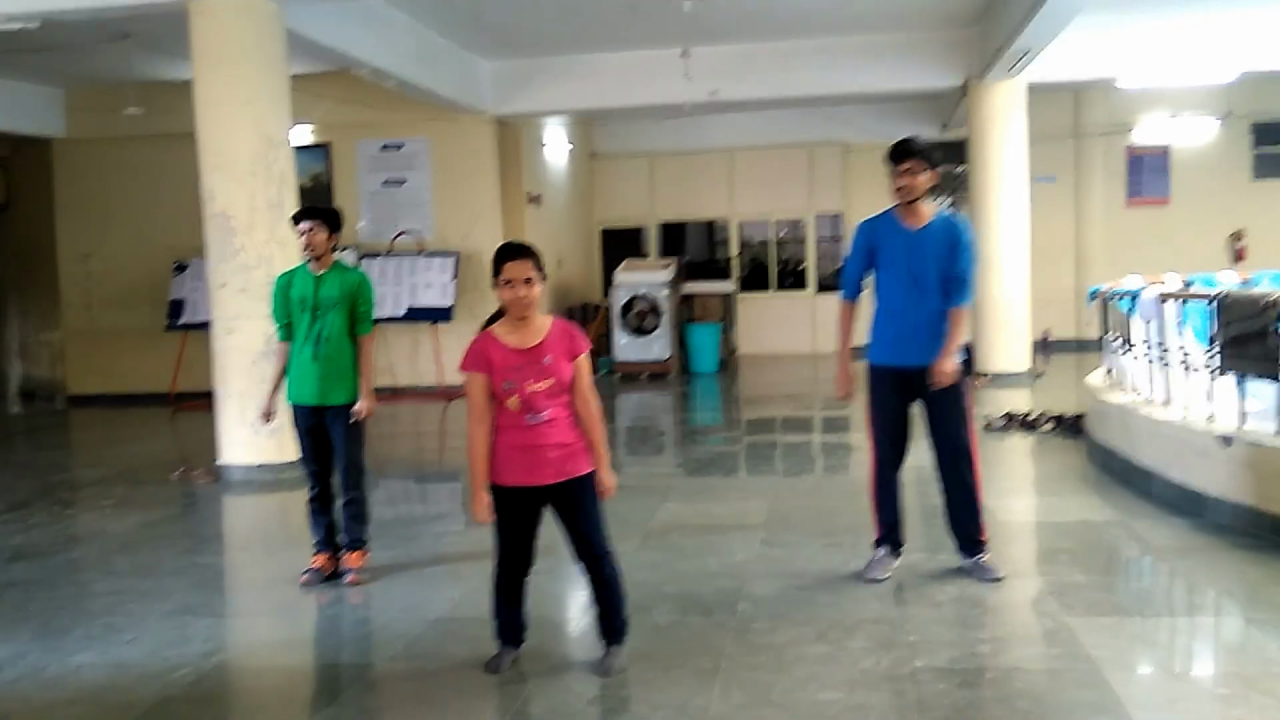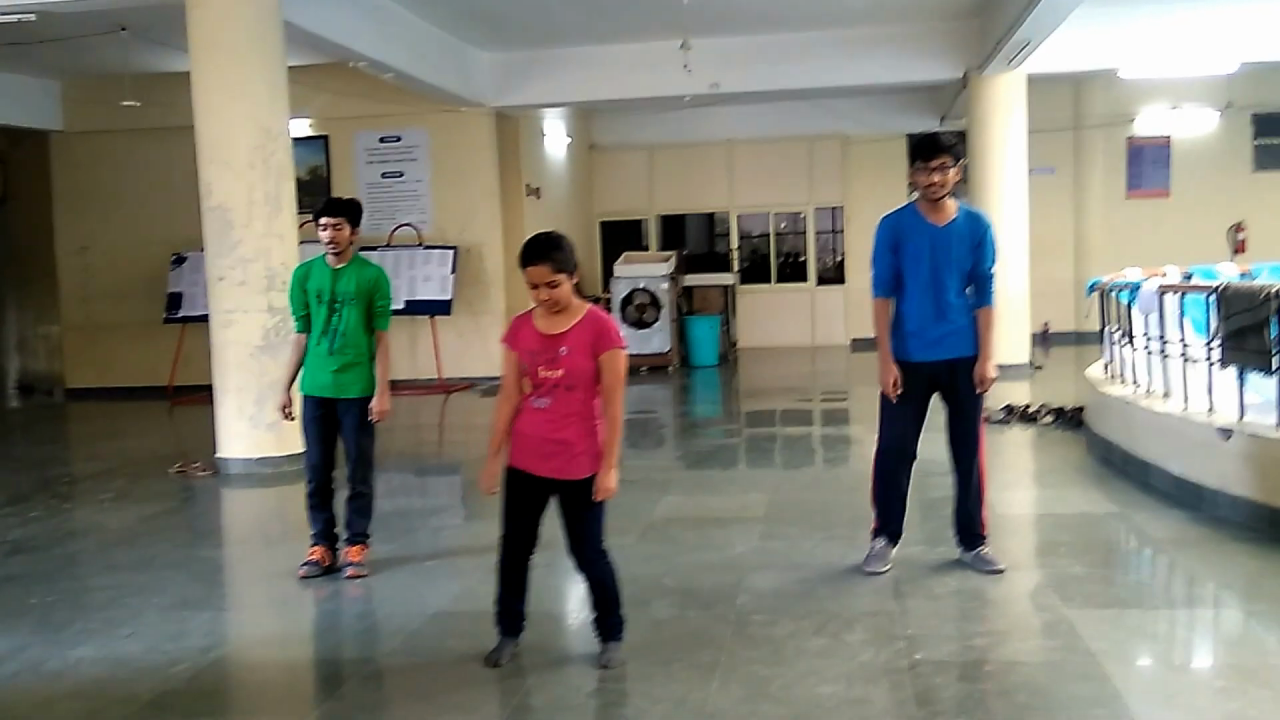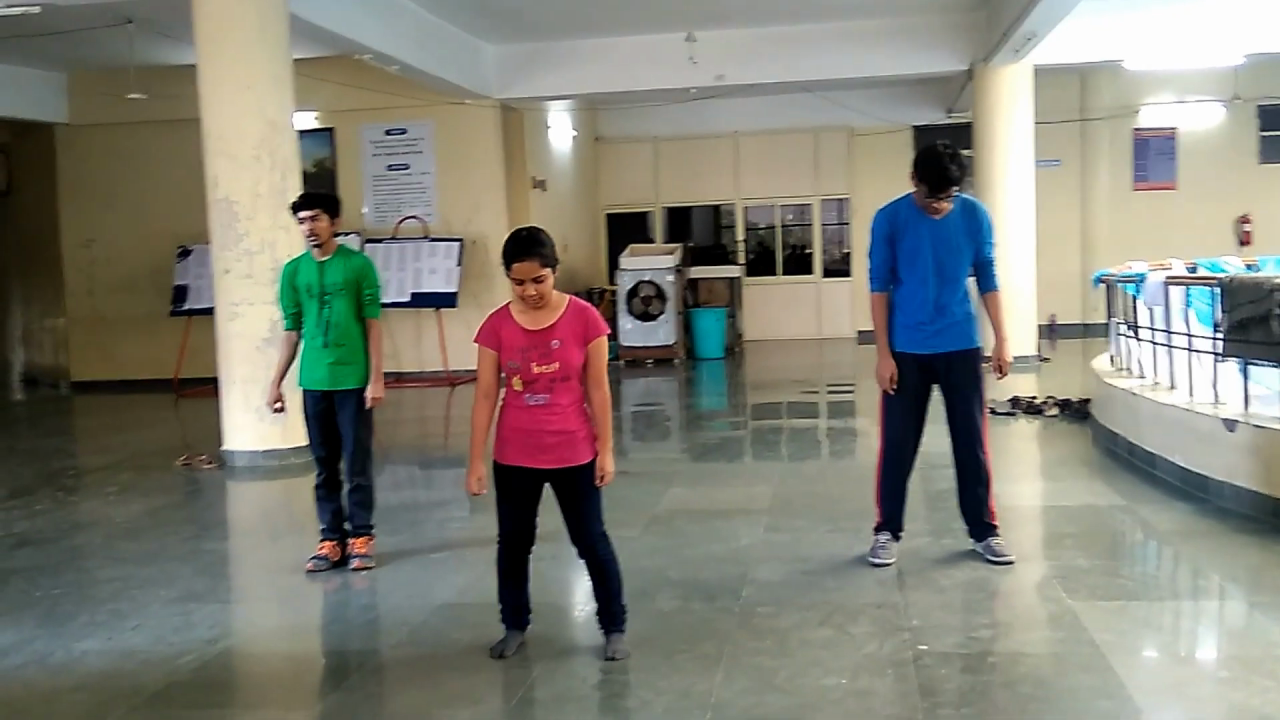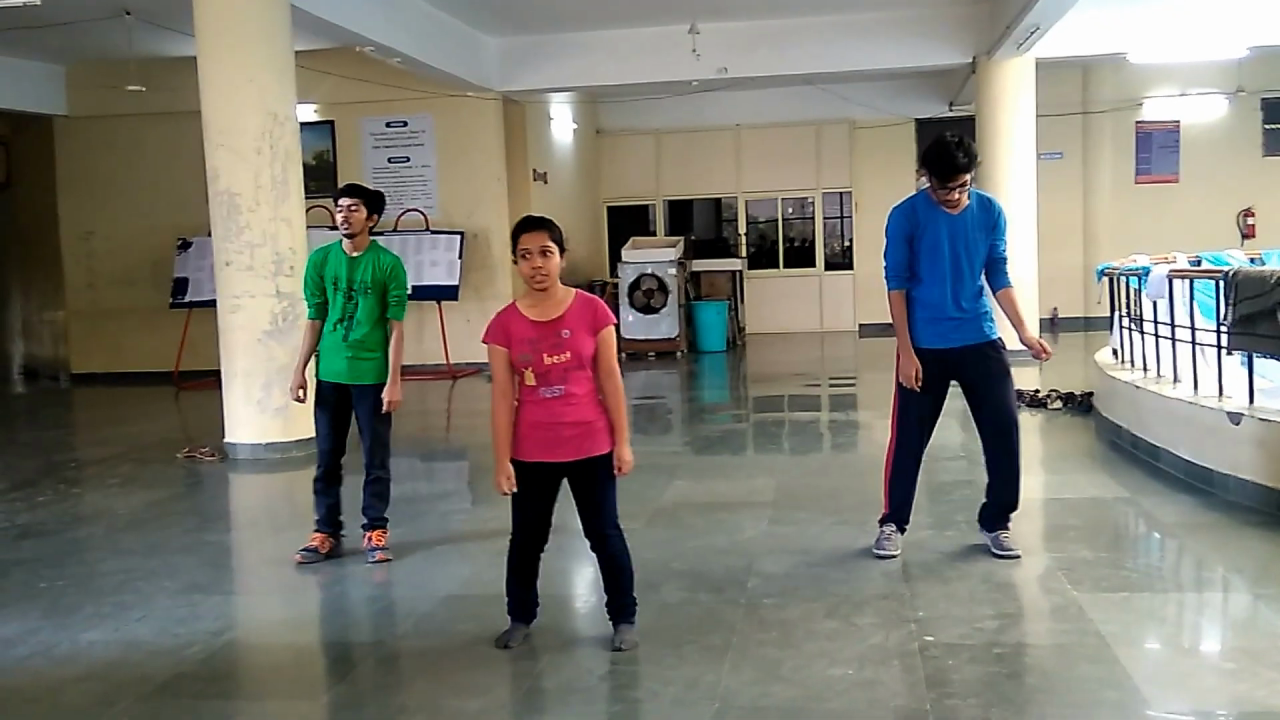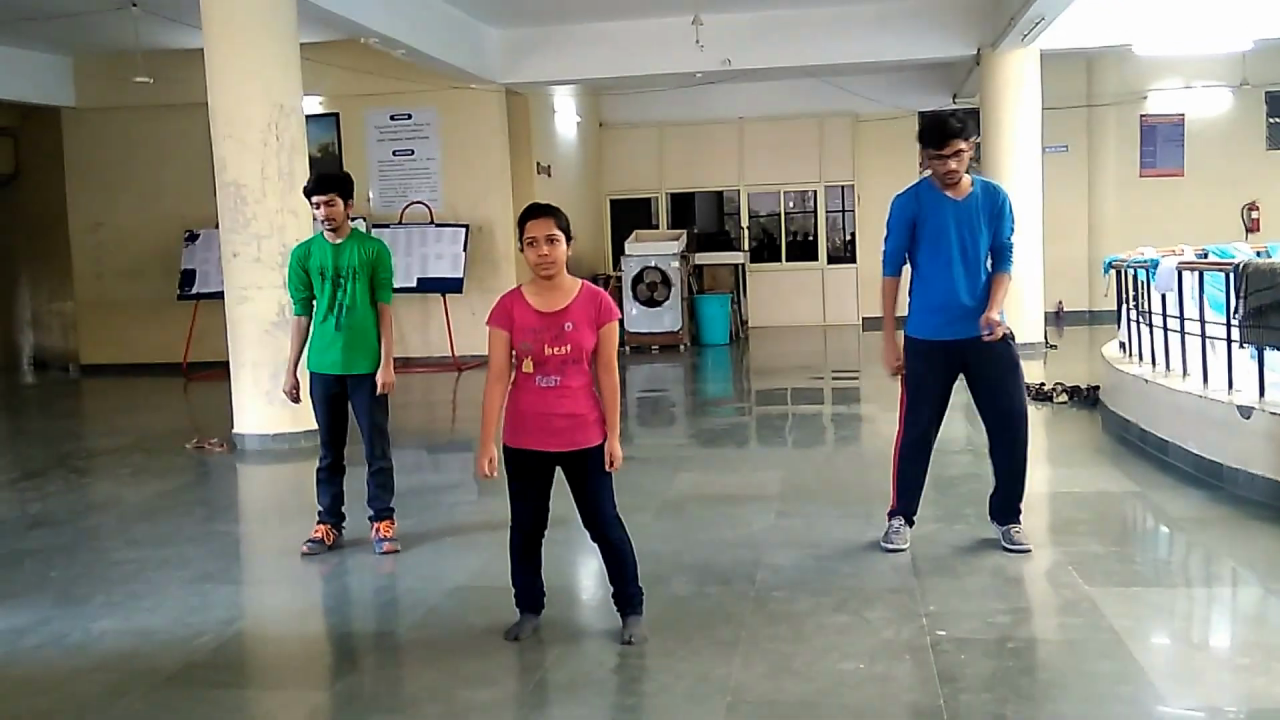
dt=1s
person 1, frame 1
left shoulder: (567, 335)
right shoulder: (483, 349)
left elbow: (586, 402)
right elbow: (478, 422)
left wrist: (603, 463)
right wrist: (479, 489)
left hip: (572, 469)
right hip: (512, 477)
left knee: (596, 554)
right knee: (512, 562)
left ankle: (614, 640)
right ankle: (509, 641)
person 1, frame 2
left shoulder: (600, 327)
right shoulder: (520, 328)
left elbow: (612, 403)
right elbow: (509, 396)
left wrist: (609, 467)
right wrist: (493, 458)
left hip: (579, 465)
right hip: (525, 463)
left knee: (588, 552)
right knee: (514, 548)
left ankle: (611, 636)
right ankle: (509, 633)
person 1, frame 3
left shoulder: (583, 318)
right shoulder: (496, 326)
left elbow: (598, 389)
right elbow: (485, 396)
left wrist: (605, 451)
right wrist: (476, 461)
left hip: (574, 454)
right hip: (515, 457)
left knee: (592, 541)
right knee: (513, 543)
left ankle: (614, 628)
right ankle: (515, 626)
person 1, frame 4
left shoulder: (591, 309)
right shoulder: (505, 322)
left elbow: (610, 379)
right elbow: (503, 395)
left wrist: (623, 441)
right wrist: (502, 460)
left hip: (591, 446)
right hip: (532, 452)
left knee: (605, 534)
right knee: (526, 537)
left ankle: (623, 619)
right ankle: (520, 618)
person 1, frame 5
left shoulder: (596, 301)
right shoulder: (509, 306)
left elbow: (607, 373)
right elbow: (497, 377)
left wrist: (614, 436)
right wrist: (487, 442)
left hip: (584, 437)
right hip: (525, 441)
left knee: (605, 524)
right knee: (526, 527)
left ankle: (631, 610)
right ankle: (529, 609)
person 2, frame 1
left shoulder: (954, 230)
right shoulder: (871, 232)
left elbow: (959, 295)
right elbow: (850, 294)
left wrist: (949, 353)
right wrist: (843, 360)
left hip: (938, 360)
right hip: (887, 363)
left knee: (957, 454)
right knee: (886, 457)
left ankle: (973, 546)
right ankle: (887, 545)
person 2, frame 2
left shoulder: (976, 225)
right shoulder: (893, 226)
left elbow: (983, 295)
right elbow: (883, 295)
left wrist: (986, 357)
right wrist: (886, 360)
left hip: (962, 357)
right hip: (909, 358)
left knee: (968, 450)
right knee: (894, 448)
left ankle: (972, 540)
right ankle: (884, 536)
person 2, frame 3
left shoulder: (975, 215)
right shoulder: (890, 219)
left elbow: (987, 278)
right elbow: (879, 286)
left wrist: (1000, 340)
right wrist: (882, 353)
left hip: (961, 347)
right hip: (906, 349)
left knee: (971, 440)
right knee: (897, 442)
left ankle: (983, 530)
right ankle: (887, 530)
person 2, frame 4
left shoulder: (990, 211)
right shoulder: (905, 215)
left elbow: (998, 276)
right elbow: (897, 284)
left wrist: (1024, 331)
right wrist: (905, 352)
left hip: (980, 340)
right hip: (924, 345)
left knee: (1004, 431)
right knee: (908, 438)
left ankle: (995, 522)
right ankle: (893, 523)
person 2, frame 5
left shoulder: (995, 198)
right shoulder: (909, 203)
left elbow: (1003, 261)
right elbow: (892, 269)
left wrist: (994, 308)
right wrist: (890, 338)
left hip: (984, 331)
right hip: (927, 337)
left knee: (1011, 422)
right knee: (917, 430)
left ankle: (1006, 516)
right ankle: (901, 517)
person 3, frame 1
left shoulder: (354, 281)
right shoulder: (287, 283)
left elbow: (364, 342)
right elbow: (285, 342)
left wrist: (366, 393)
right wrist: (272, 394)
left hip: (343, 395)
right hip: (304, 395)
left knee: (350, 477)
right knee: (317, 479)
left ankle: (355, 550)
right ankle: (324, 551)
person 3, frame 2
left shoulder: (372, 276)
right shoulder: (305, 274)
left elbow: (381, 338)
right elbow: (301, 335)
left wrist: (382, 391)
right wrist: (286, 387)
left hip: (357, 389)
right hip: (316, 389)
left knee: (359, 473)
right knee: (317, 472)
left ankle: (356, 545)
right ankle: (321, 545)
person 3, frame 3
left shoulder: (358, 265)
right shoulder: (293, 272)
left elbow: (372, 325)
right elbow: (292, 331)
left wrist: (377, 377)
right wrist: (277, 382)
left hip: (353, 380)
right hip: (314, 382)
left knee: (357, 464)
right knee: (325, 466)
left ankle: (361, 537)
right ankle: (332, 539)
person 3, frame 4
left shoulder: (389, 264)
right shoulder: (320, 260)
left elbow: (396, 327)
right elbow: (315, 320)
left wrist: (394, 381)
right wrist: (299, 370)
left hip: (372, 375)
right hip: (330, 374)
left knee: (376, 458)
right knee: (327, 458)
left ankle: (375, 531)
right ankle: (326, 533)
person 3, frame 5
left shoulder: (373, 249)
right shoulder: (303, 254)
left elbow: (384, 310)
right elbow: (301, 315)
left wrist: (386, 363)
right wrist: (291, 369)
left hip: (366, 365)
right hip: (323, 367)
left knee: (376, 448)
right knee: (330, 451)
left ankle: (382, 522)
right ankle: (329, 524)
